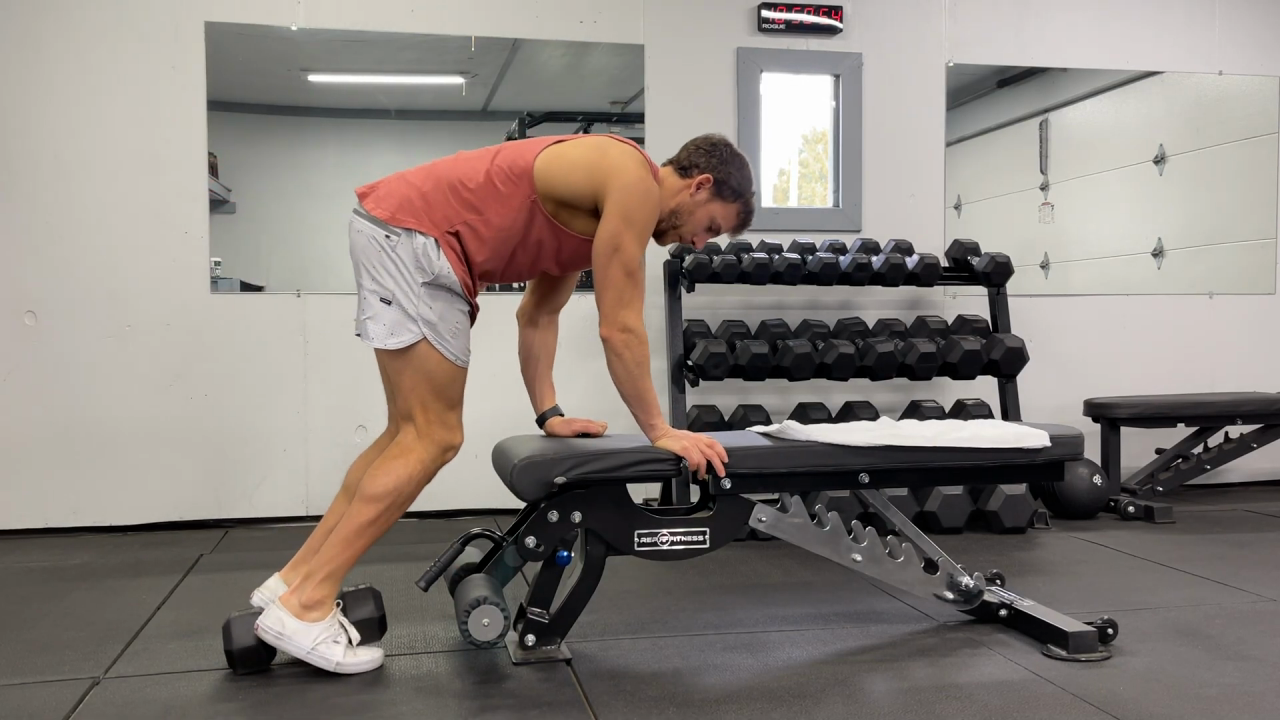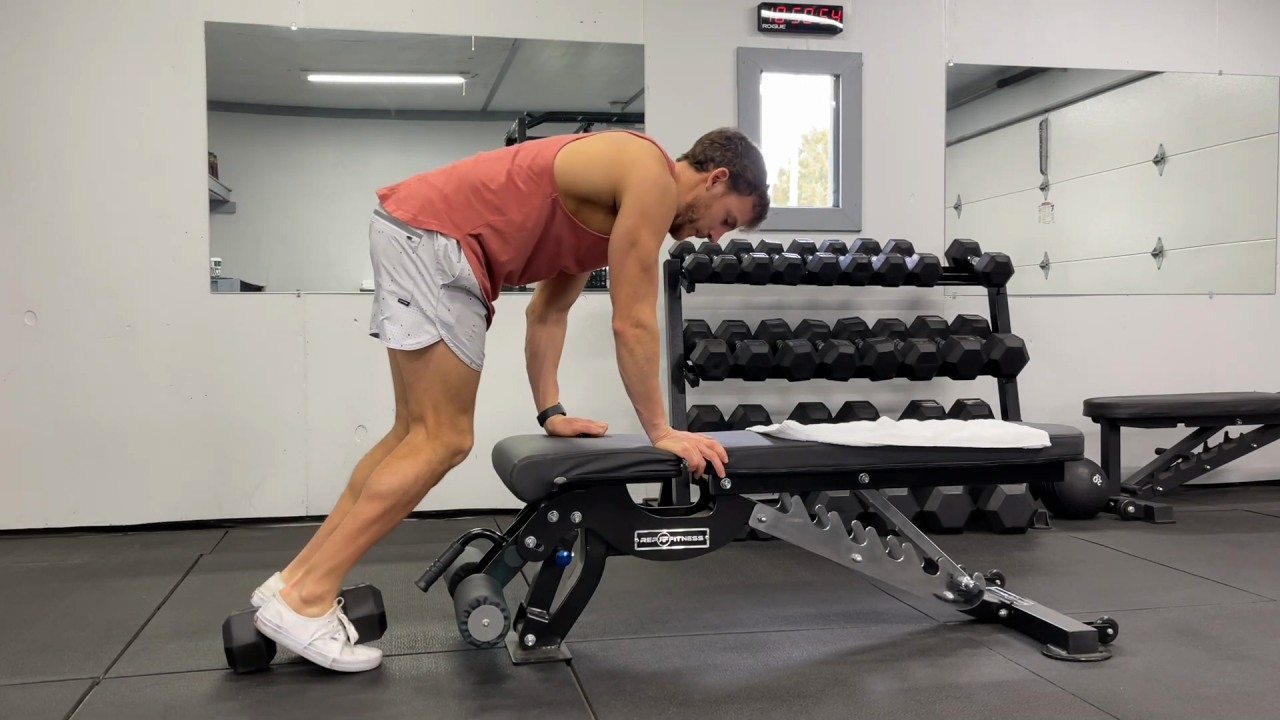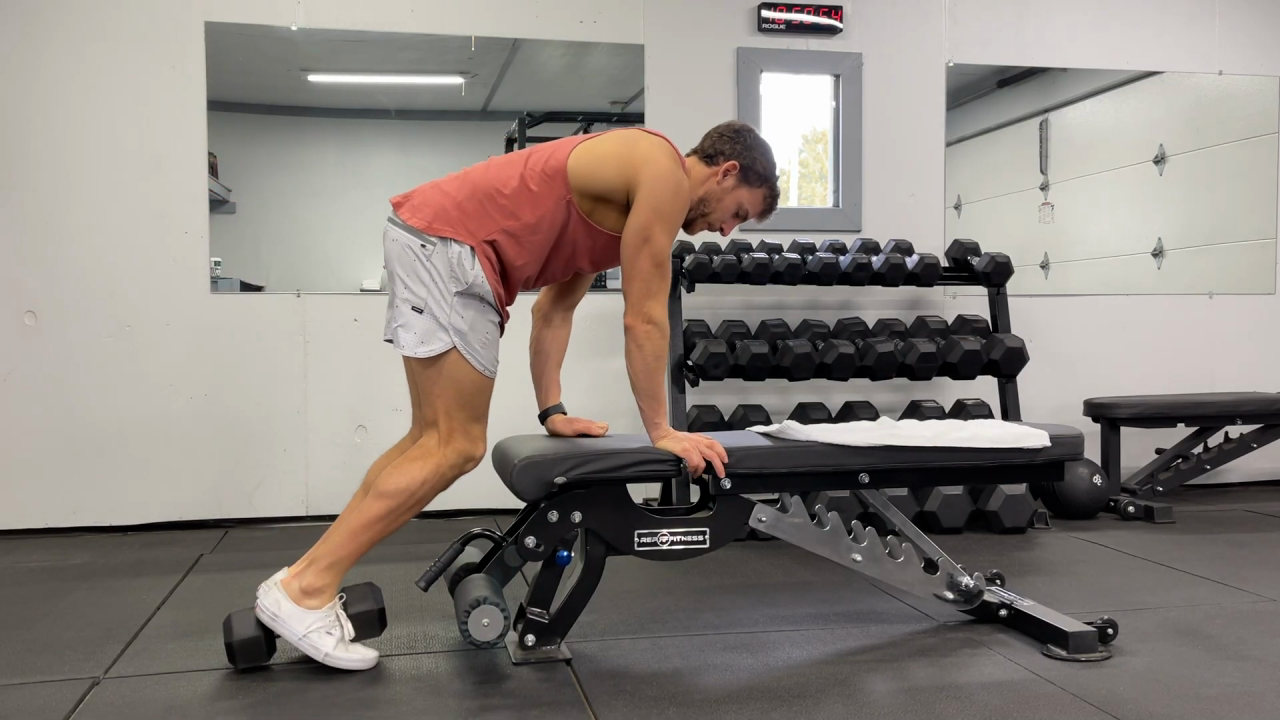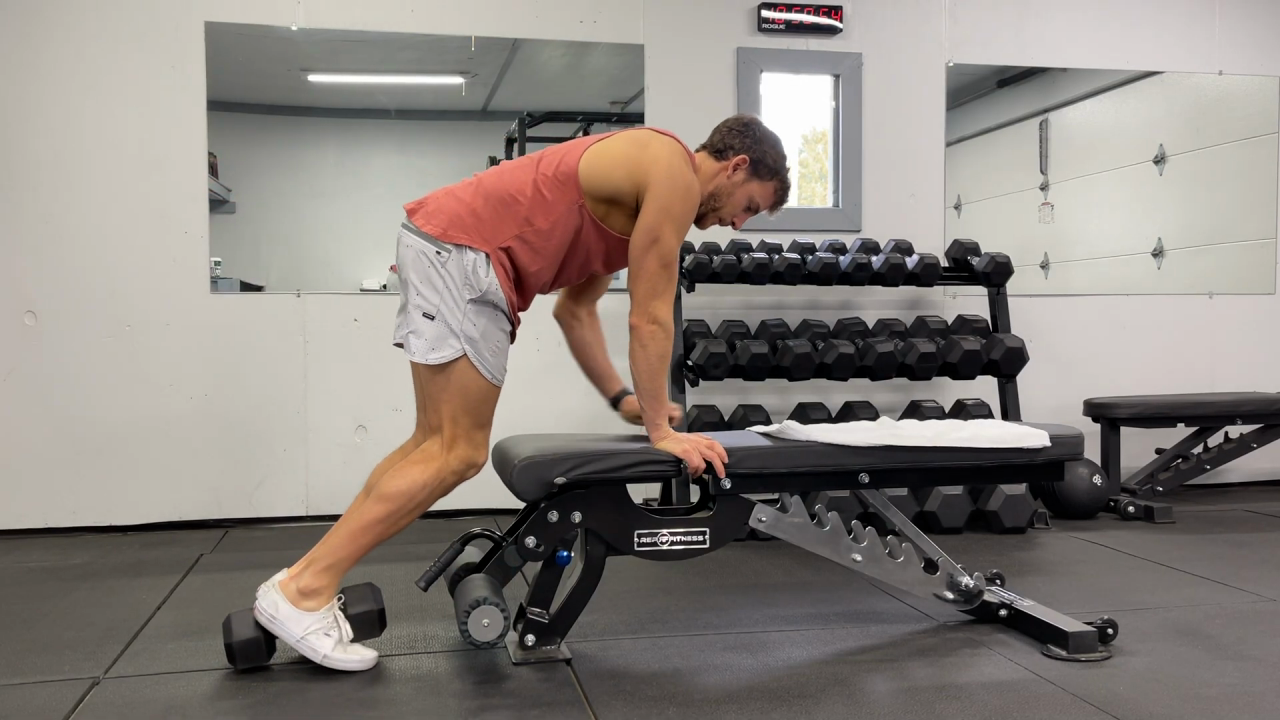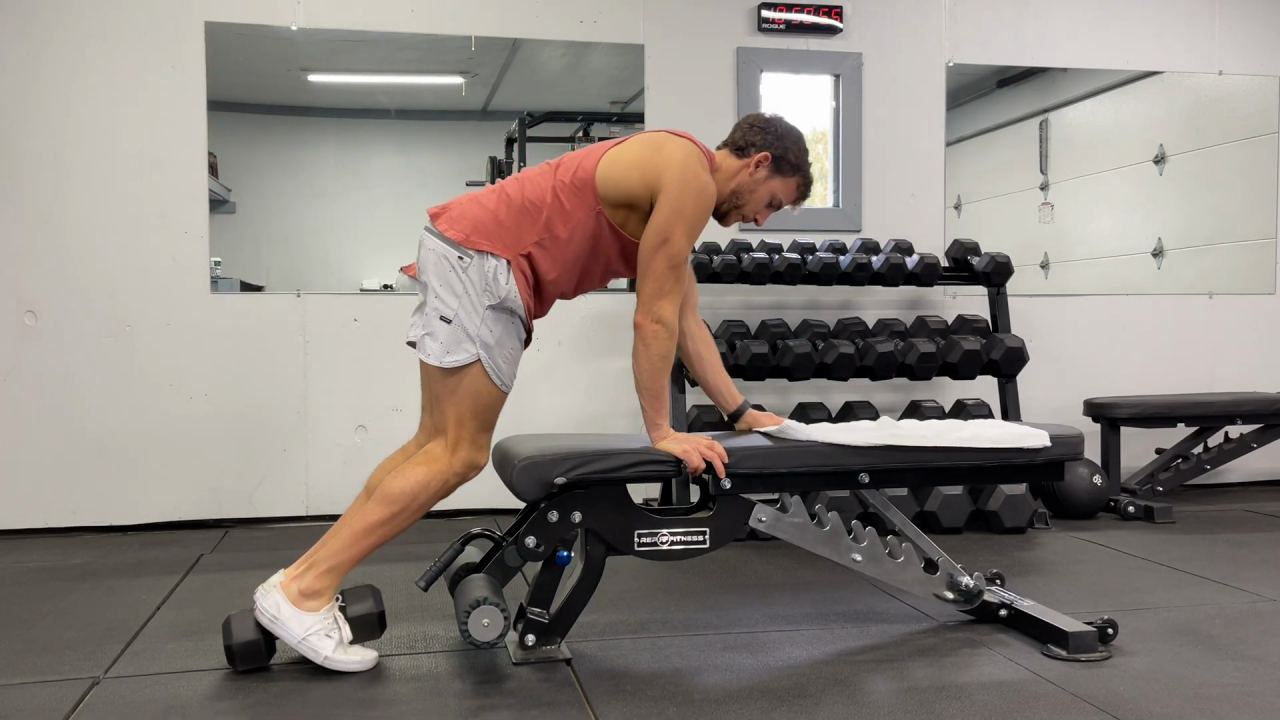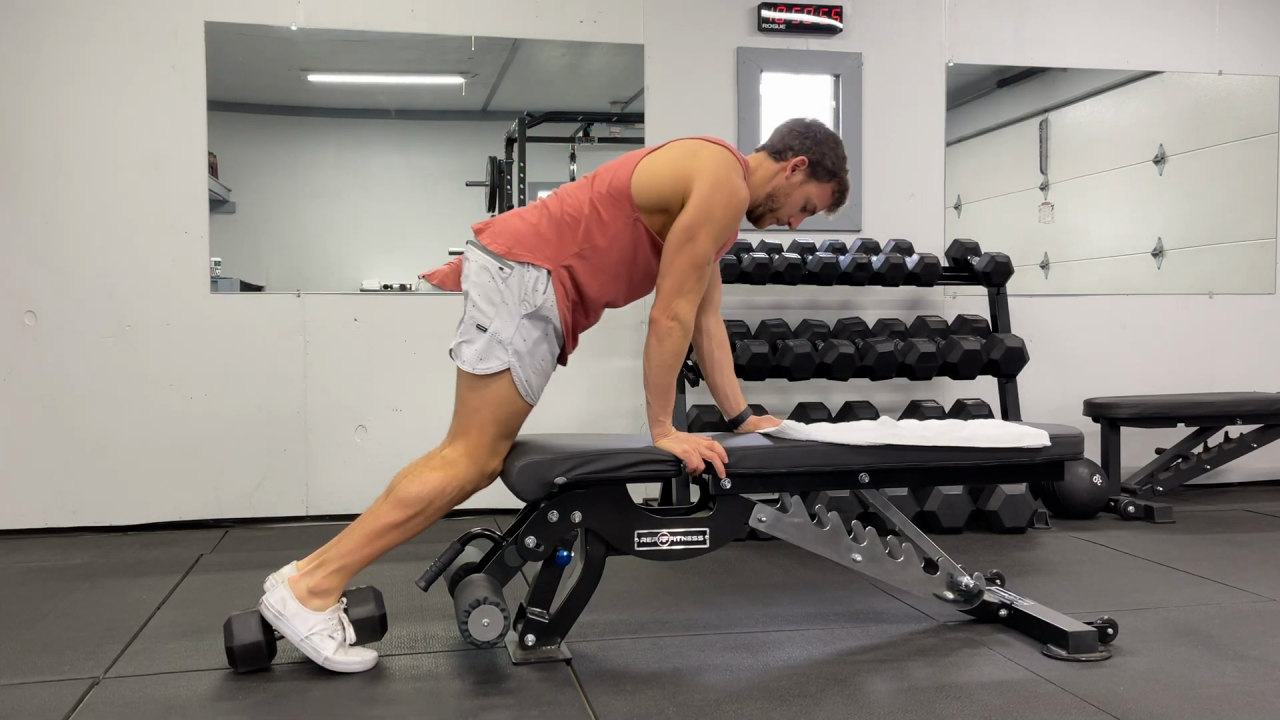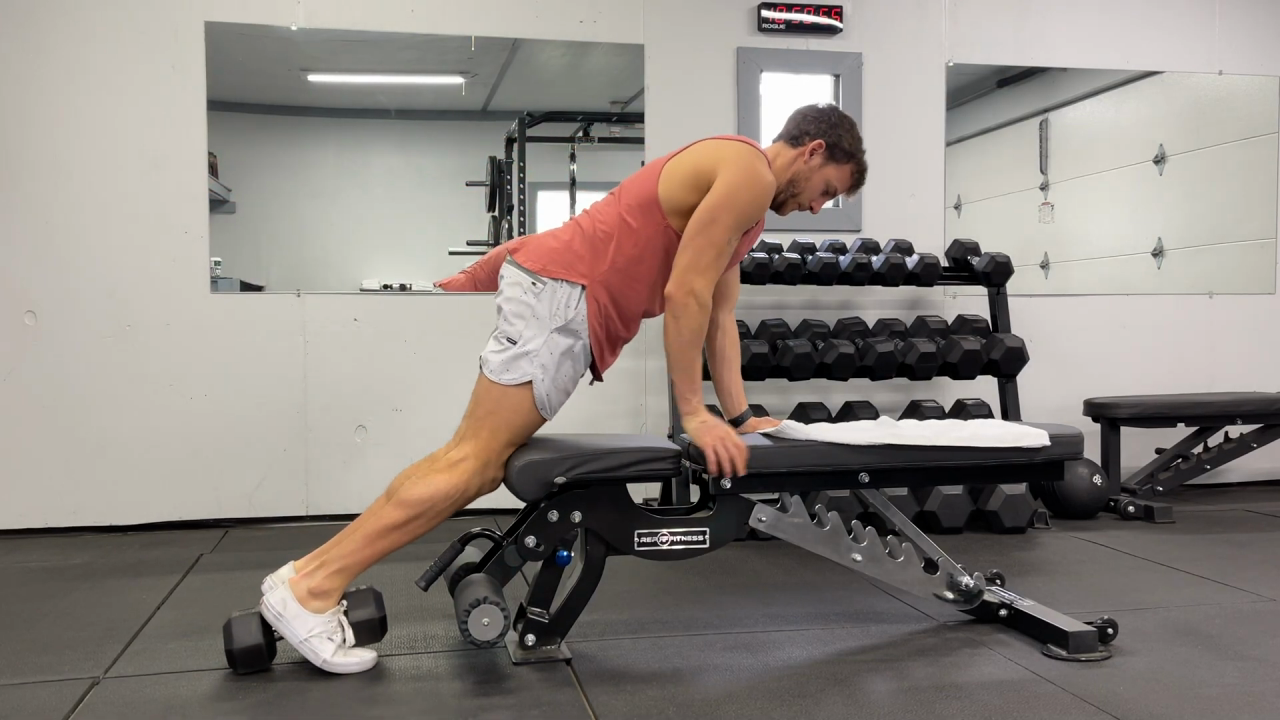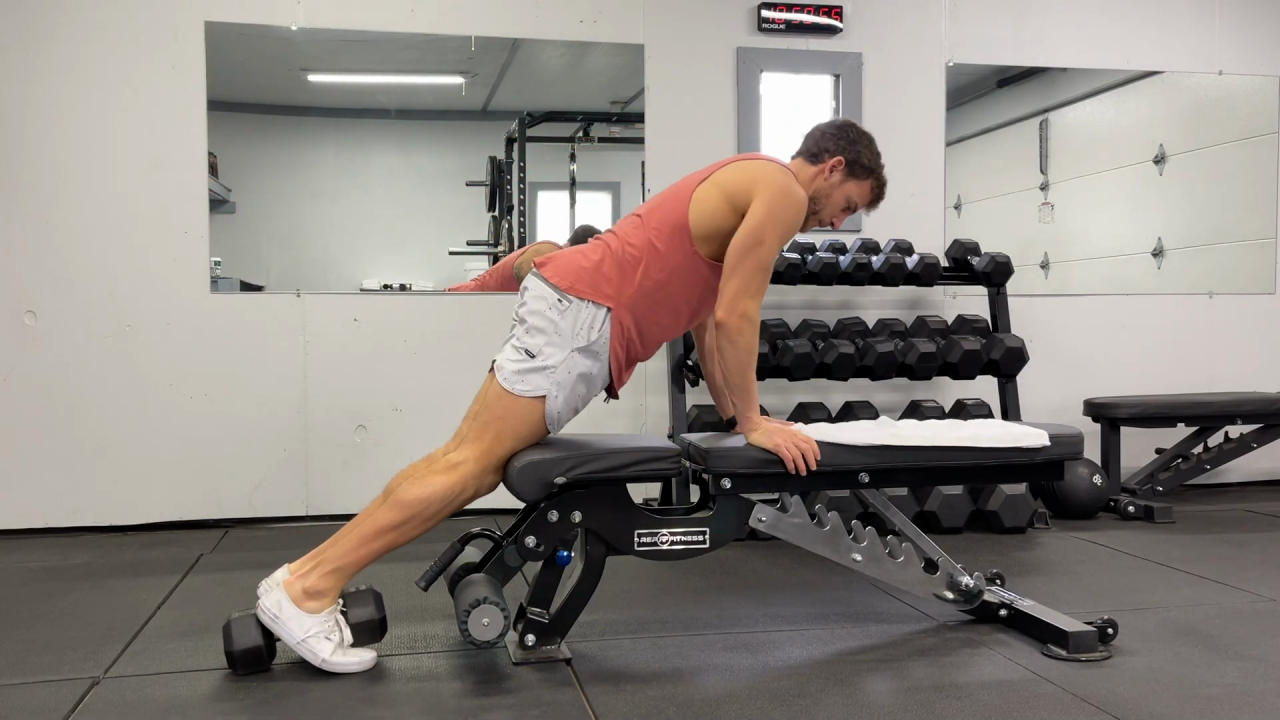
dt=0.2s
person 1, frame 1
left shoulder: (599, 204)
right shoulder: (635, 183)
left elbow: (538, 316)
right elbow: (619, 328)
left wrist: (548, 414)
right wrist: (659, 431)
left hip: (398, 230)
right hip: (410, 233)
left knee: (412, 434)
right knee: (433, 438)
left ankle: (296, 581)
right ankle: (304, 608)
person 1, frame 2
left shoulder: (613, 199)
right shoulder: (653, 178)
left elbow: (548, 314)
right elbow: (632, 322)
left wrist: (550, 412)
right wrist: (660, 432)
left hip: (417, 232)
right hip: (431, 235)
left knee: (417, 434)
right knee: (444, 440)
left ankle: (297, 580)
right ankle: (304, 602)
person 1, frame 3
left shoulder: (627, 190)
right shoulder: (664, 175)
left elbow: (554, 311)
right elbow: (644, 318)
left wrist: (552, 410)
right wrist: (661, 431)
left hip: (430, 238)
right hip: (445, 244)
left knee: (434, 439)
right knee: (456, 445)
left ankle: (303, 578)
right ankle: (306, 593)
person 1, frame 4
left shoulder: (641, 181)
right shoulder: (675, 175)
left elbow: (575, 307)
right elbow: (651, 318)
left wrist: (621, 397)
right wrist: (659, 430)
left hip: (444, 245)
right hip: (459, 251)
left knee: (438, 445)
right knee: (458, 452)
left ankle: (303, 580)
right ankle: (303, 594)
person 1, frame 5
left shoulder: (669, 179)
right shoulder: (691, 178)
left elbow: (684, 319)
right elbow: (654, 318)
left wrist: (738, 409)
right wrist: (661, 431)
left hip: (470, 252)
right hip: (482, 258)
left knee: (439, 447)
right knee: (459, 454)
left ankle: (305, 579)
right ankle: (303, 593)
person 1, frame 6
left shoulder: (713, 194)
right shoulder: (725, 183)
left elbow: (706, 322)
right elbow: (671, 314)
left wrist: (742, 417)
right wrist: (663, 431)
left hip: (519, 271)
right hip: (524, 273)
left knee: (468, 456)
right knee: (474, 459)
left ankle: (313, 577)
right ankle: (309, 589)
person 1, frame 7
left shoulder: (738, 187)
right shoulder: (749, 173)
left elbow: (719, 315)
right elbow: (686, 293)
left wrist: (741, 417)
right wrist: (692, 413)
left hip: (558, 290)
right hip: (561, 292)
left knee: (478, 463)
right knee: (476, 462)
left ankle: (313, 575)
right ankle: (310, 590)
person 1, frame 8
left shoulder: (752, 190)
right shoulder: (782, 191)
left elbow: (714, 321)
right elbow: (733, 316)
left wrist: (736, 415)
right wrist: (749, 421)
left hip: (578, 305)
right hip: (582, 310)
left knee: (472, 465)
right knee: (472, 463)
left ankle: (310, 576)
right ankle: (307, 590)
